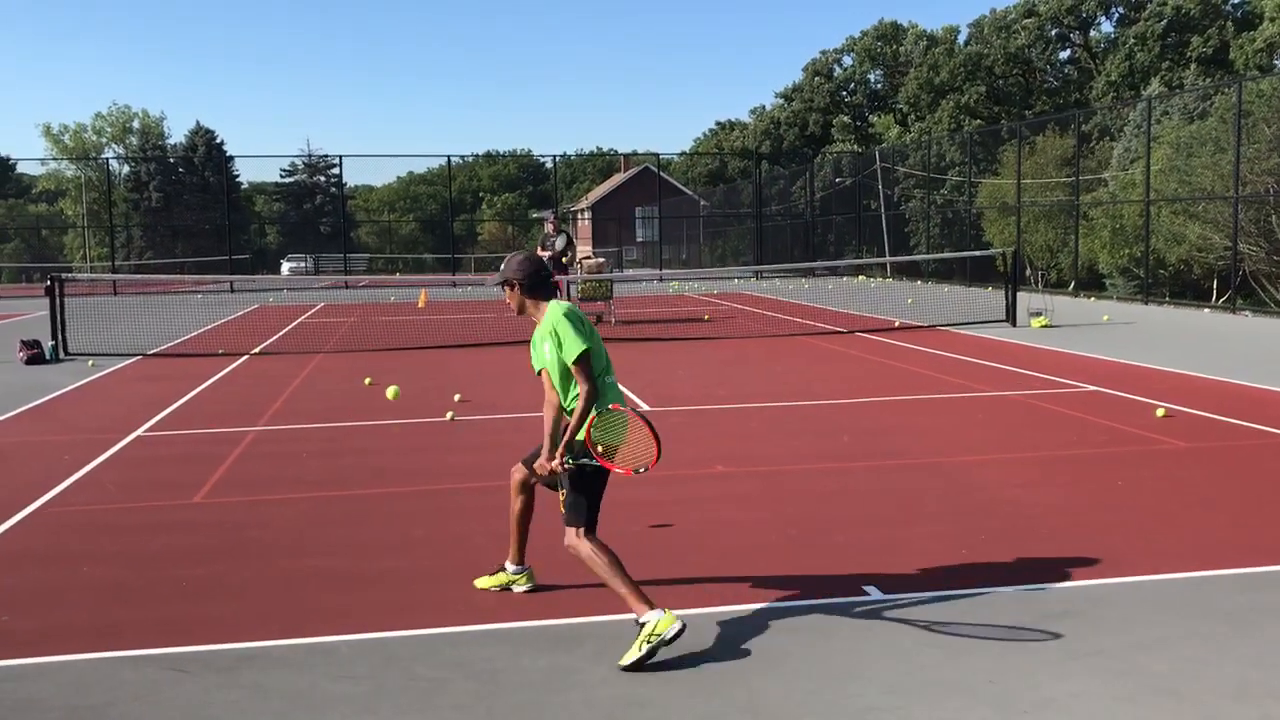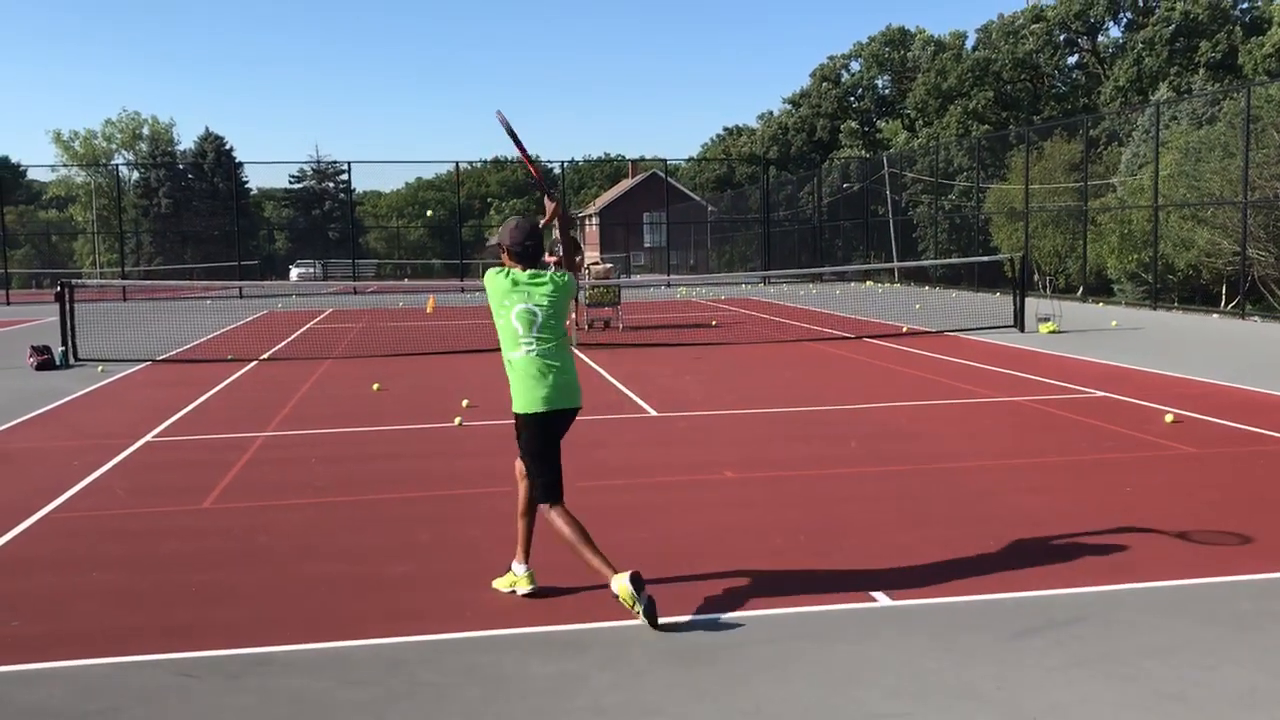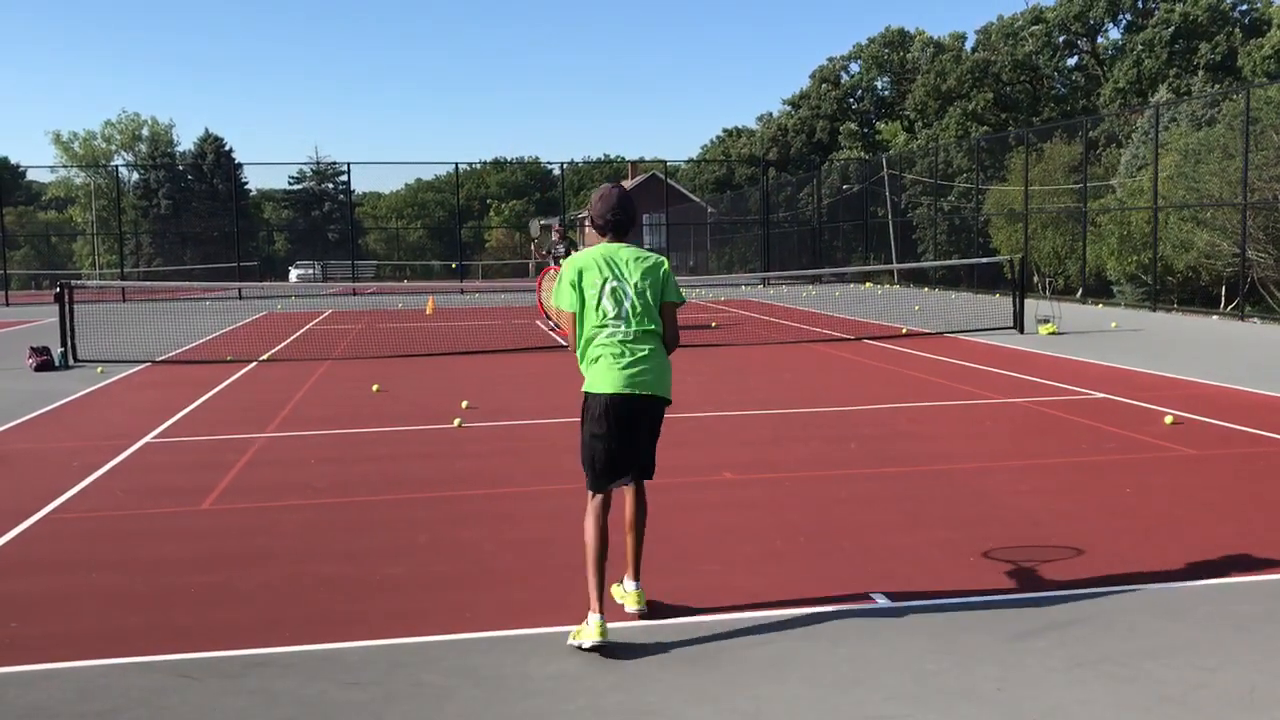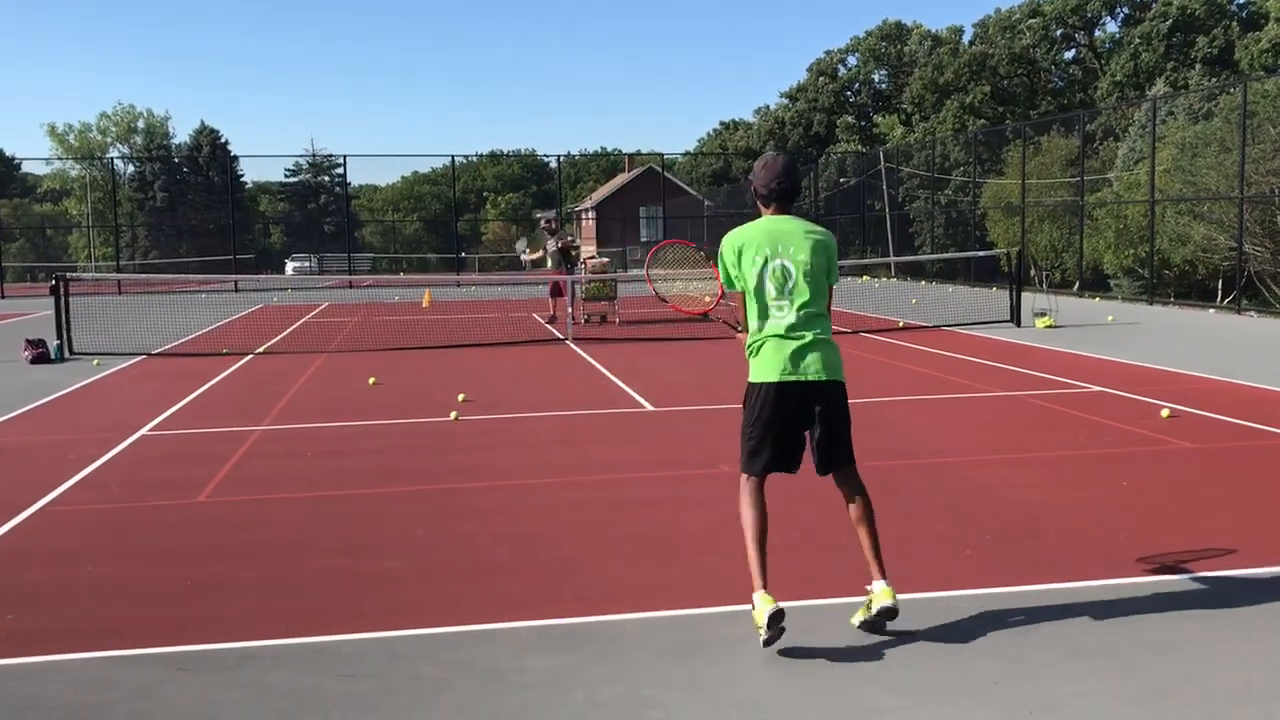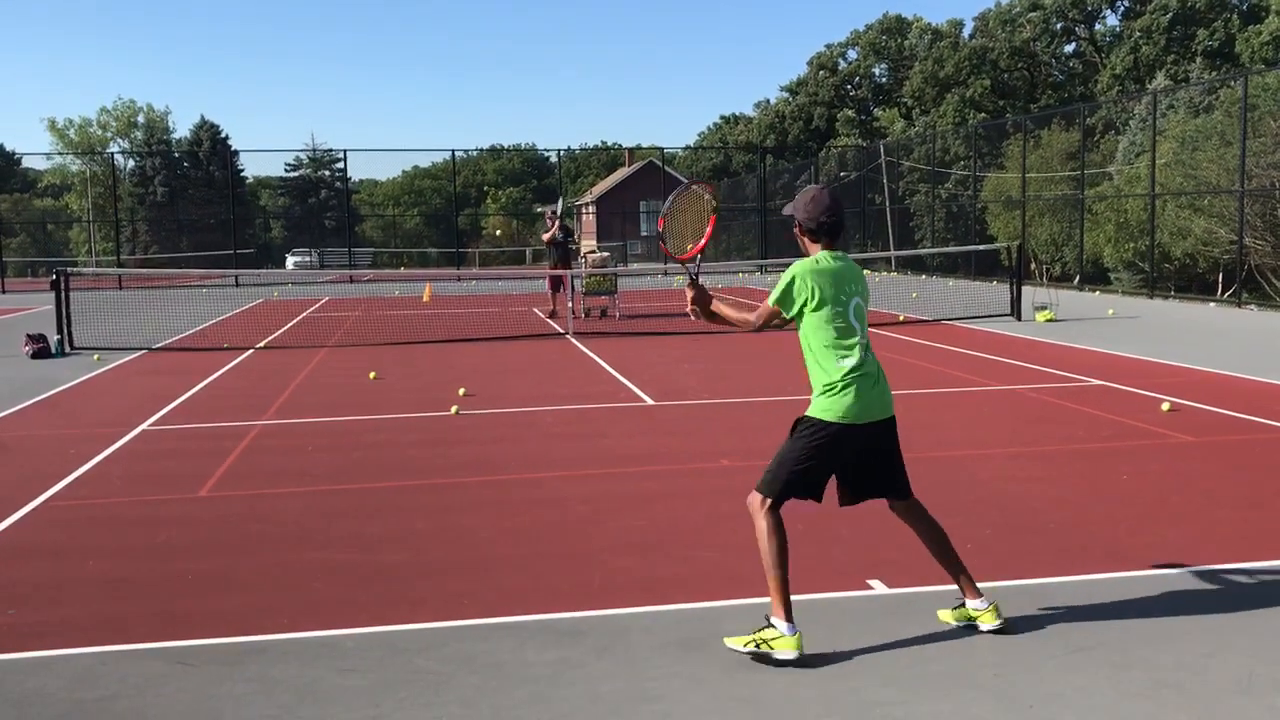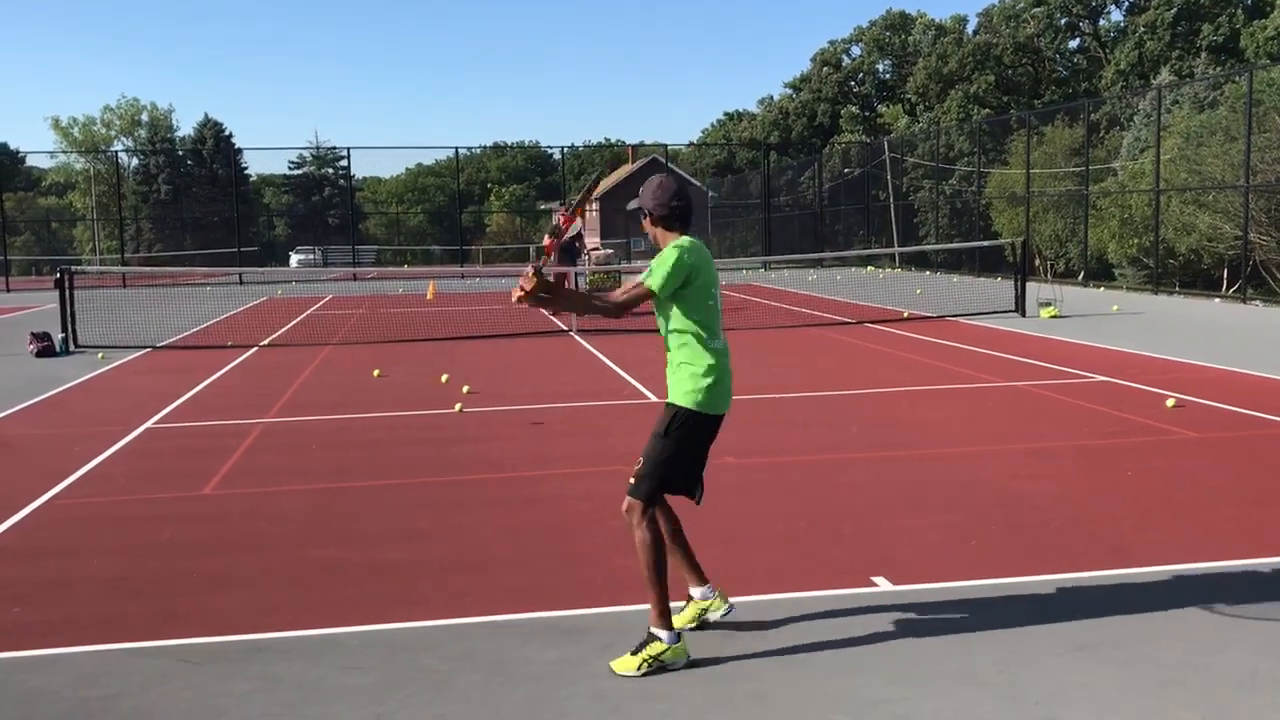
dt=0.5s
person 1, frame 1
left shoulder: (562, 318)
right shoulder: (540, 333)
left elbow: (590, 387)
right elbow: (554, 399)
left wrist: (565, 446)
right wrist: (548, 449)
left hip: (591, 433)
right hip: (575, 433)
left knee: (577, 536)
right knee: (521, 476)
left ankle: (653, 619)
right ankle: (516, 570)
person 1, frame 2
left shoulder: (495, 281)
right shoulder: (559, 284)
left elbow: (512, 263)
left wrist: (542, 221)
right wrist: (560, 222)
left hip: (534, 401)
right hip: (567, 396)
left knee: (552, 505)
right knee: (523, 468)
left ankle: (620, 580)
right ankle: (521, 570)
person 1, frame 3
left shoulder: (576, 264)
right shoulder: (657, 264)
left elbow: (573, 336)
right elbow: (672, 339)
left hip: (605, 388)
right hip: (653, 389)
left knee: (598, 498)
right knee: (636, 483)
left ankle: (595, 619)
right ankle: (632, 585)
person 1, frame 4
left shoulder: (735, 241)
right shoulder: (822, 239)
left elbow: (744, 309)
left hip: (770, 374)
right hip: (823, 370)
left knee: (752, 483)
right knee: (846, 477)
left ankle: (763, 600)
right ankle: (880, 589)
person 1, frame 5
left shoulder: (805, 273)
right shoulder: (851, 271)
left elbow: (759, 322)
right elbow: (787, 319)
left wrist: (710, 307)
right wrist: (720, 309)
left hip: (835, 413)
right hip: (876, 408)
left knee: (762, 503)
right knee: (905, 504)
left ankle: (783, 629)
right ankle: (976, 603)
person 1, frame 6
left shoulder: (681, 253)
right shoulder: (689, 253)
left elbow: (619, 307)
right elbow: (619, 299)
left wrist: (550, 295)
right wrist: (553, 295)
left hip: (695, 397)
right hip: (703, 395)
left knee: (637, 506)
right knee: (650, 493)
left ankle: (665, 634)
right ankle: (704, 594)
